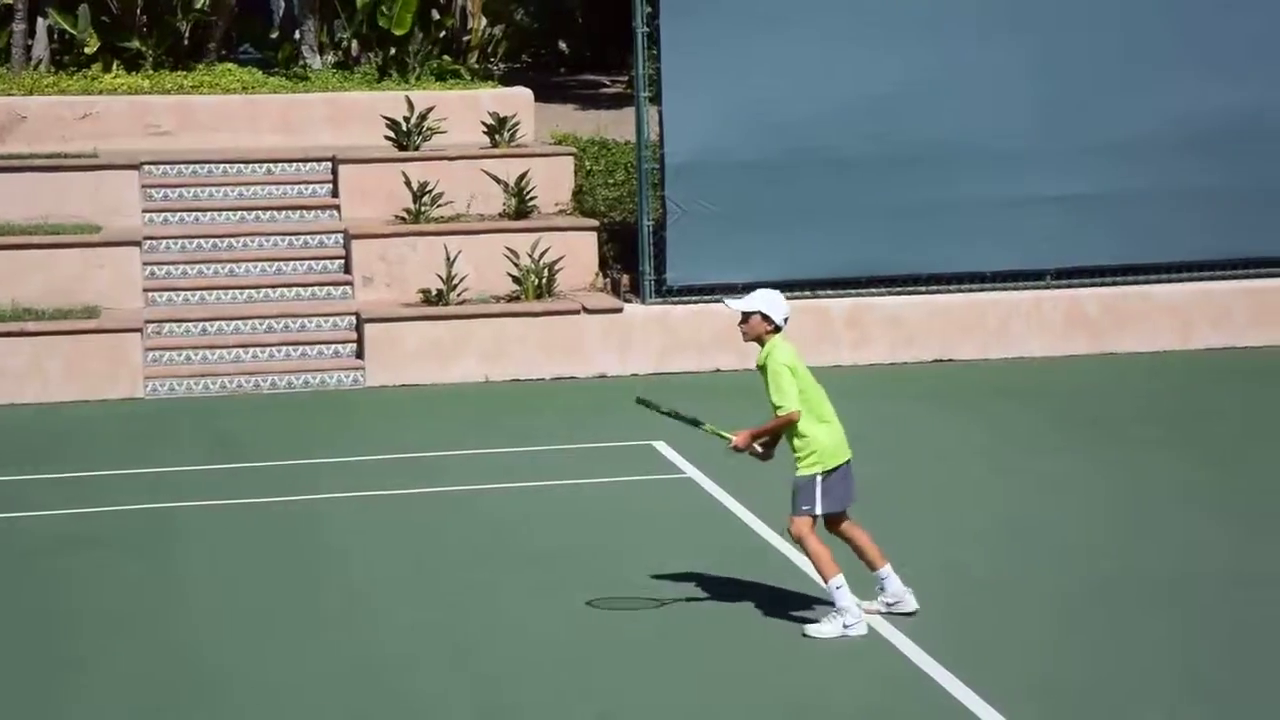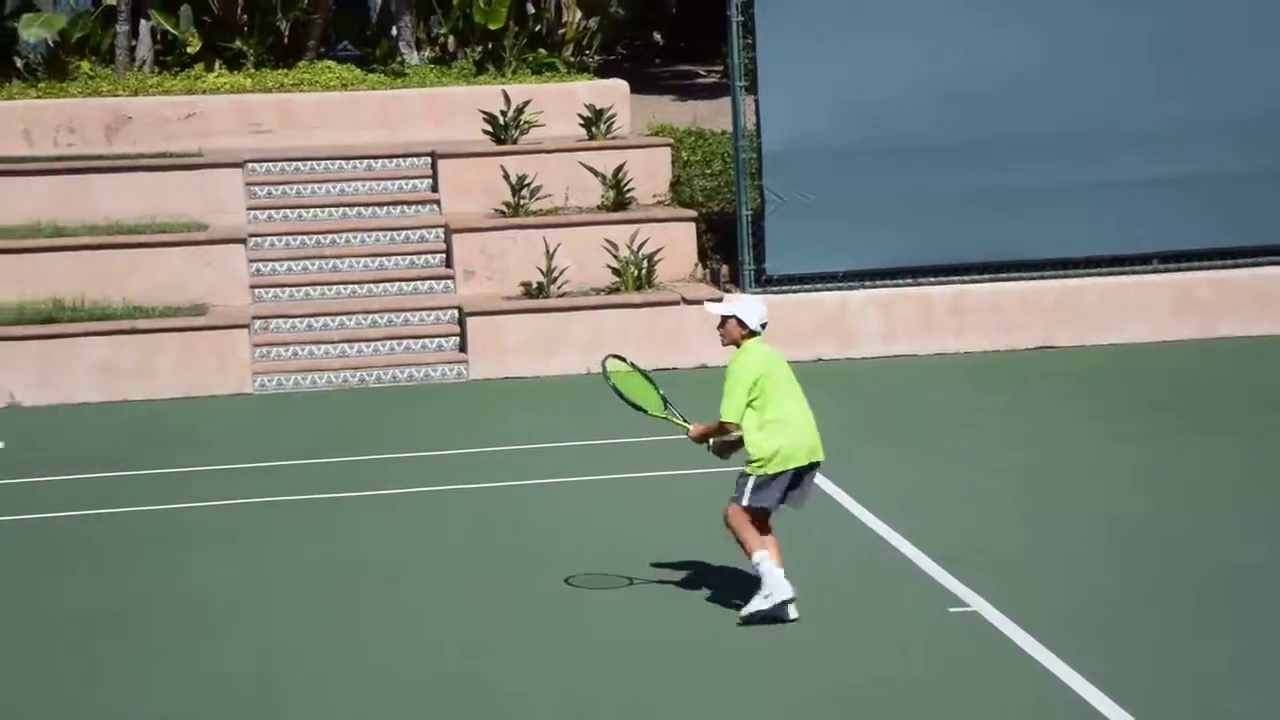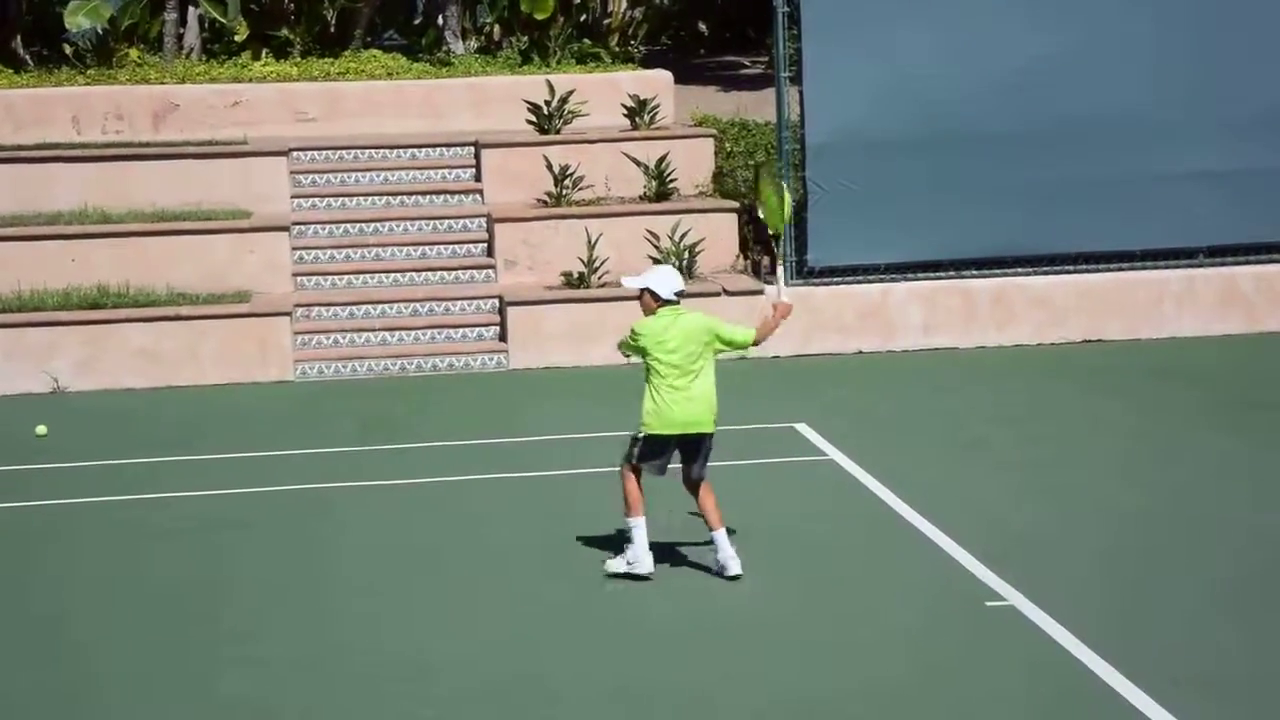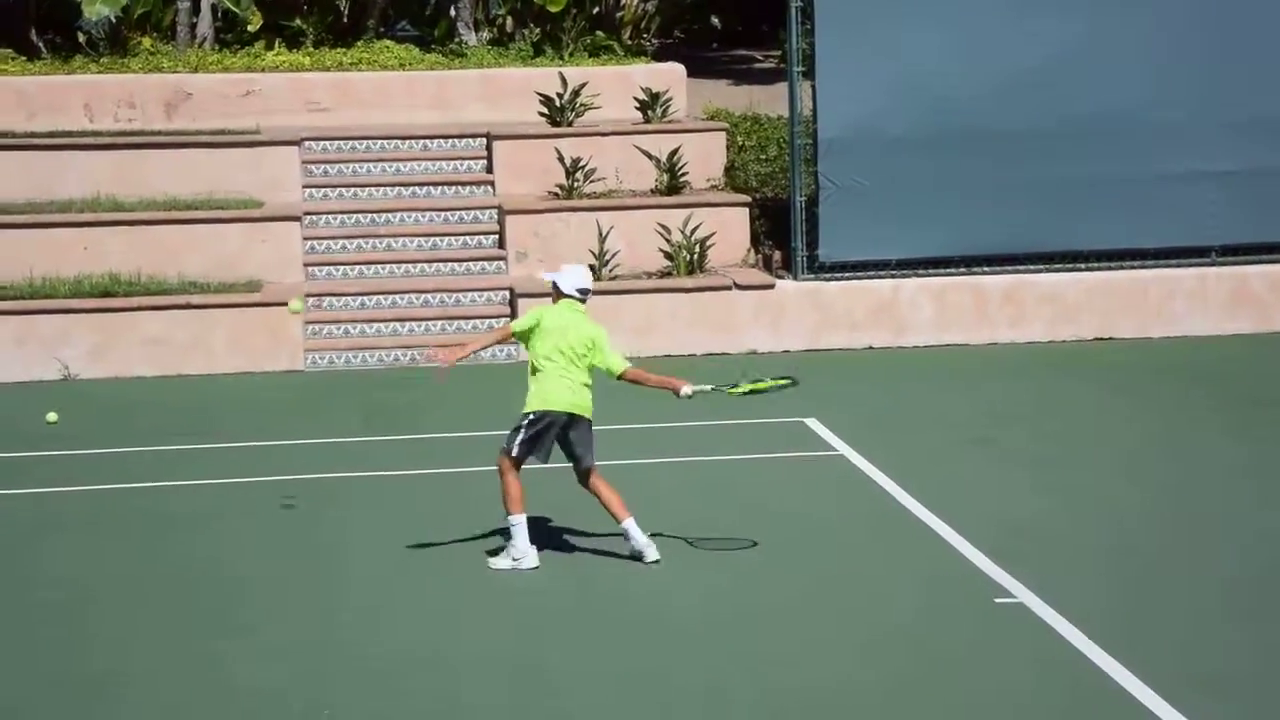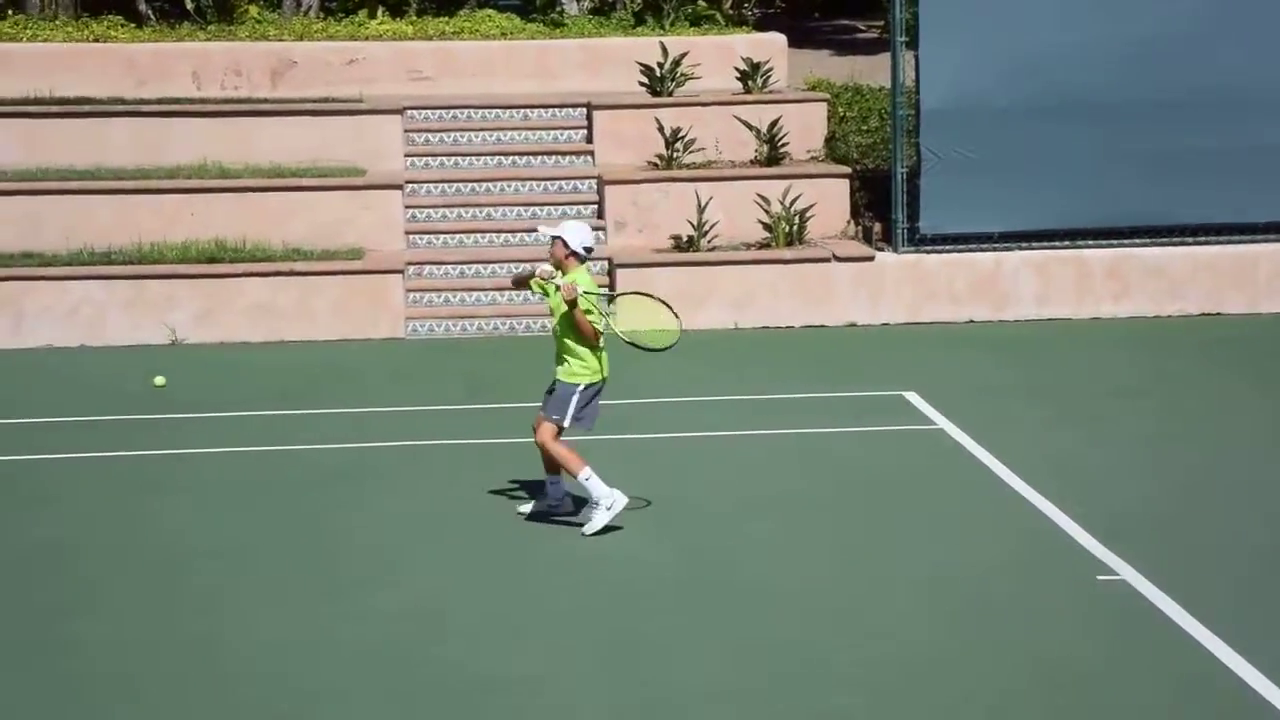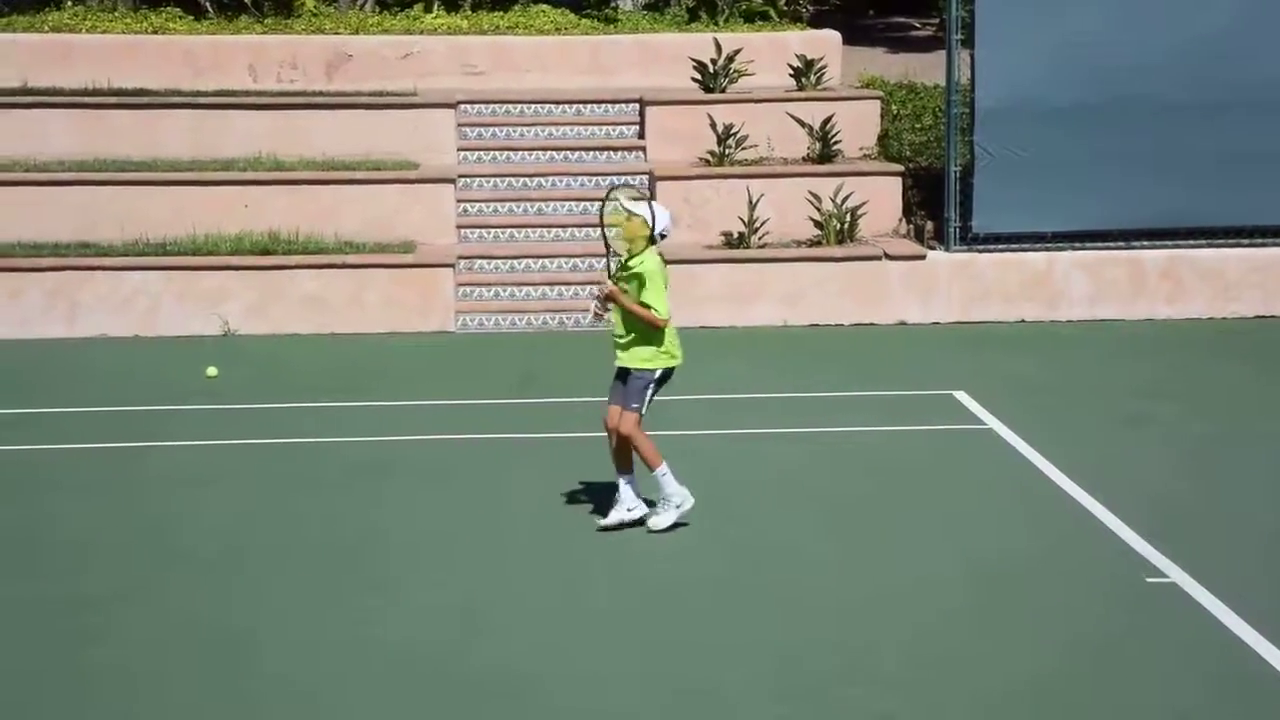
dt=0.5s
person 1, frame 1
left shoulder: (777, 360)
right shoulder: (777, 354)
left elbow: (790, 414)
left wrist: (751, 436)
right wrist: (768, 443)
left hip: (818, 454)
right hip: (828, 448)
left knee: (801, 529)
right knee: (837, 524)
left ankle: (850, 613)
right ankle: (897, 593)
person 1, frame 2
left shoulder: (743, 364)
right shoulder: (769, 357)
left elbow: (729, 423)
left wrist: (702, 432)
right wrist: (730, 443)
left hip: (778, 453)
right hip: (806, 447)
left knee: (736, 516)
right knee: (758, 521)
left ankle: (775, 584)
right ankle: (778, 595)
person 1, frame 3
left shoulder: (643, 329)
right shoulder: (703, 324)
left elbow: (623, 348)
right elbow: (753, 337)
right wrist: (779, 315)
left hip: (661, 421)
right hip: (699, 419)
left knee: (631, 471)
right knee: (696, 481)
left ankle: (638, 553)
right ankle: (727, 556)
person 1, frame 4
left shoulder: (542, 314)
right shoulder: (593, 330)
left elbow: (503, 333)
right elbow: (625, 371)
left wrist: (460, 351)
right wrist: (671, 383)
left hip: (546, 404)
right hip: (578, 408)
left knee: (508, 466)
right knee: (589, 476)
left ankle: (521, 549)
right ankle: (639, 541)
person 1, frame 5
left shoulder: (583, 287)
right shoulder: (559, 279)
left elbow: (594, 338)
right elbow: (516, 282)
left wrist: (573, 304)
right wrist: (534, 274)
left hip: (585, 373)
right hip: (568, 371)
left knee: (546, 437)
right knee: (544, 434)
left ankle: (605, 498)
right ankle: (553, 496)
person 1, frame 6
left shoulder: (650, 268)
right shoulder: (628, 262)
left elbow: (660, 320)
right elbow: (614, 298)
left wrist: (620, 299)
right wrist: (604, 302)
left hip: (652, 357)
right hip: (630, 355)
left knee: (628, 427)
right knee: (612, 424)
left ankle: (674, 495)
right ankle: (630, 502)
